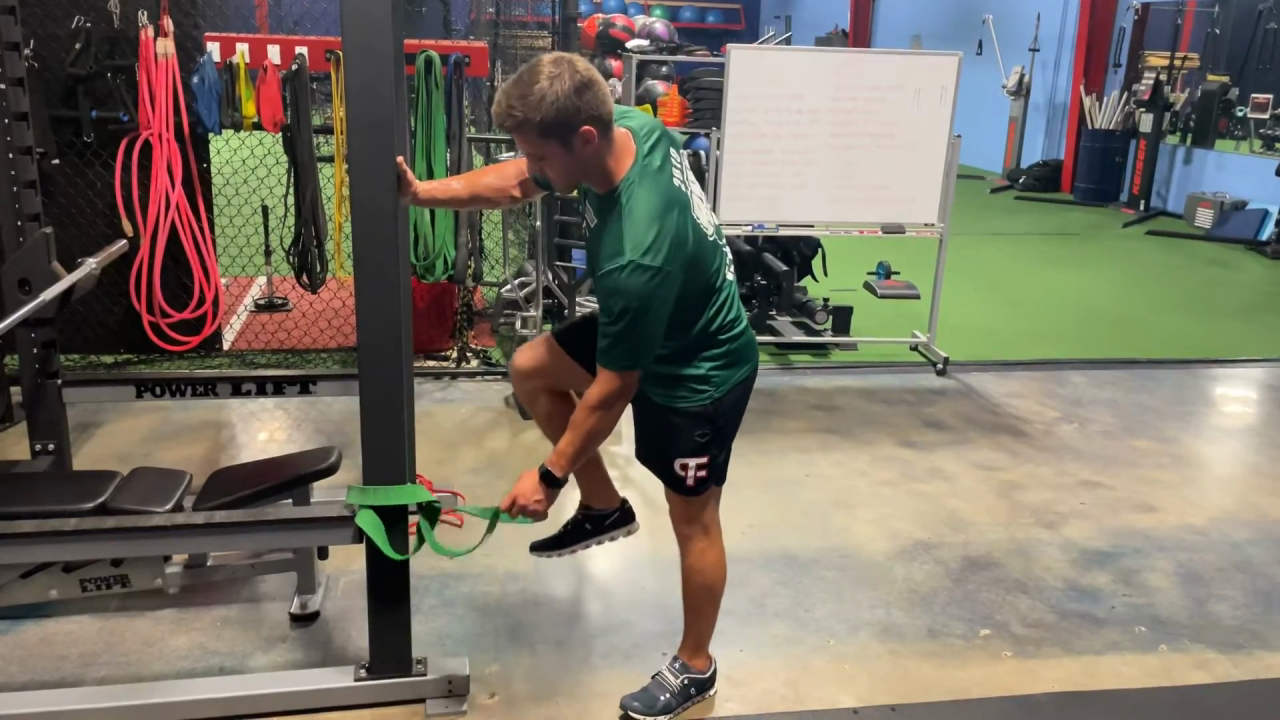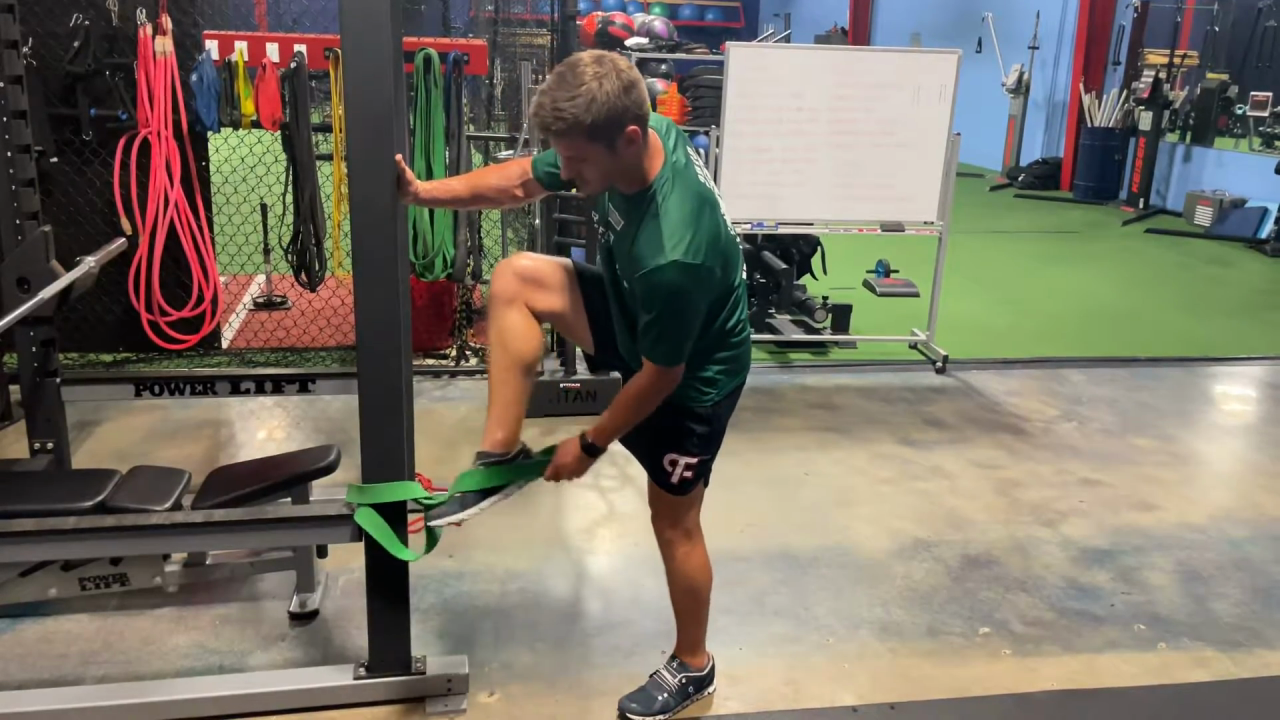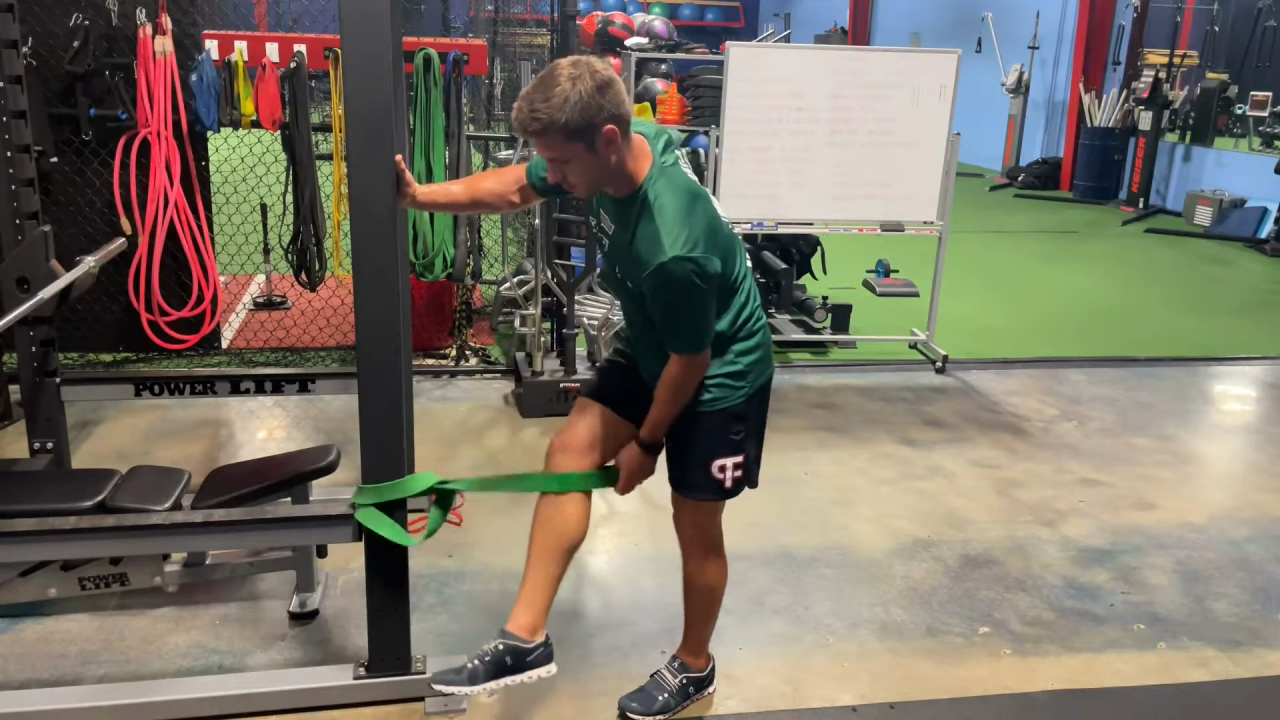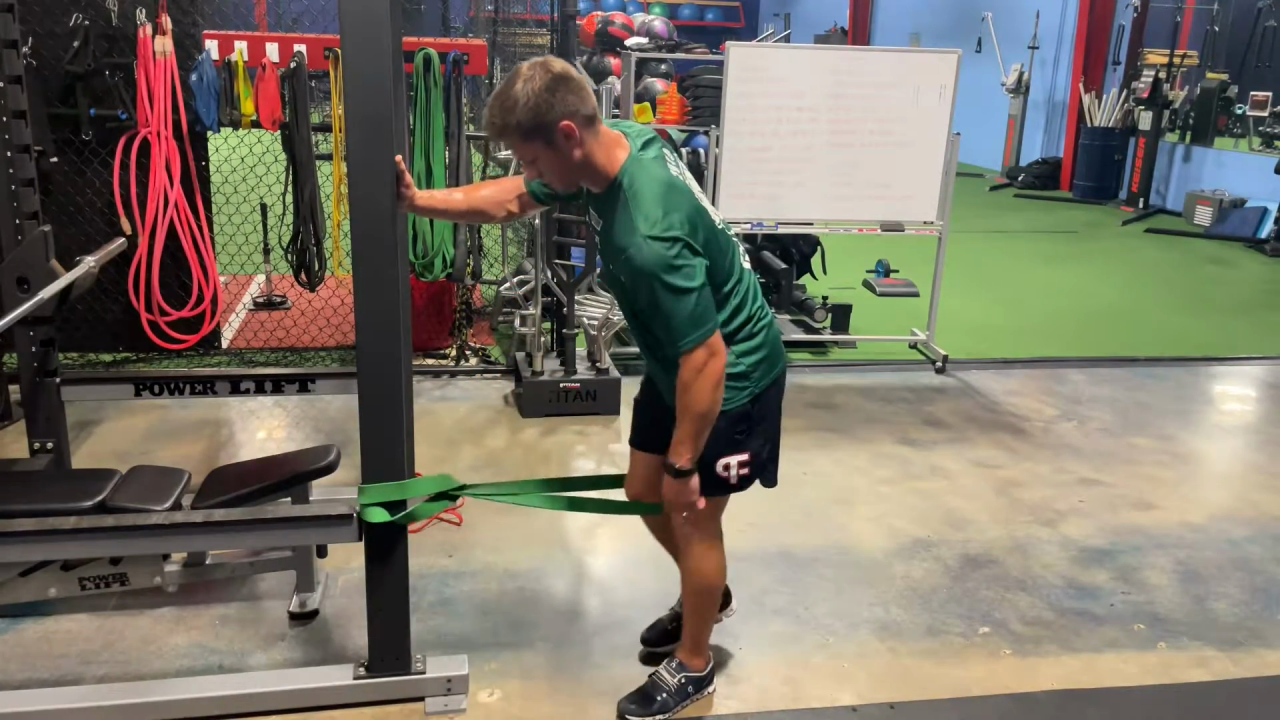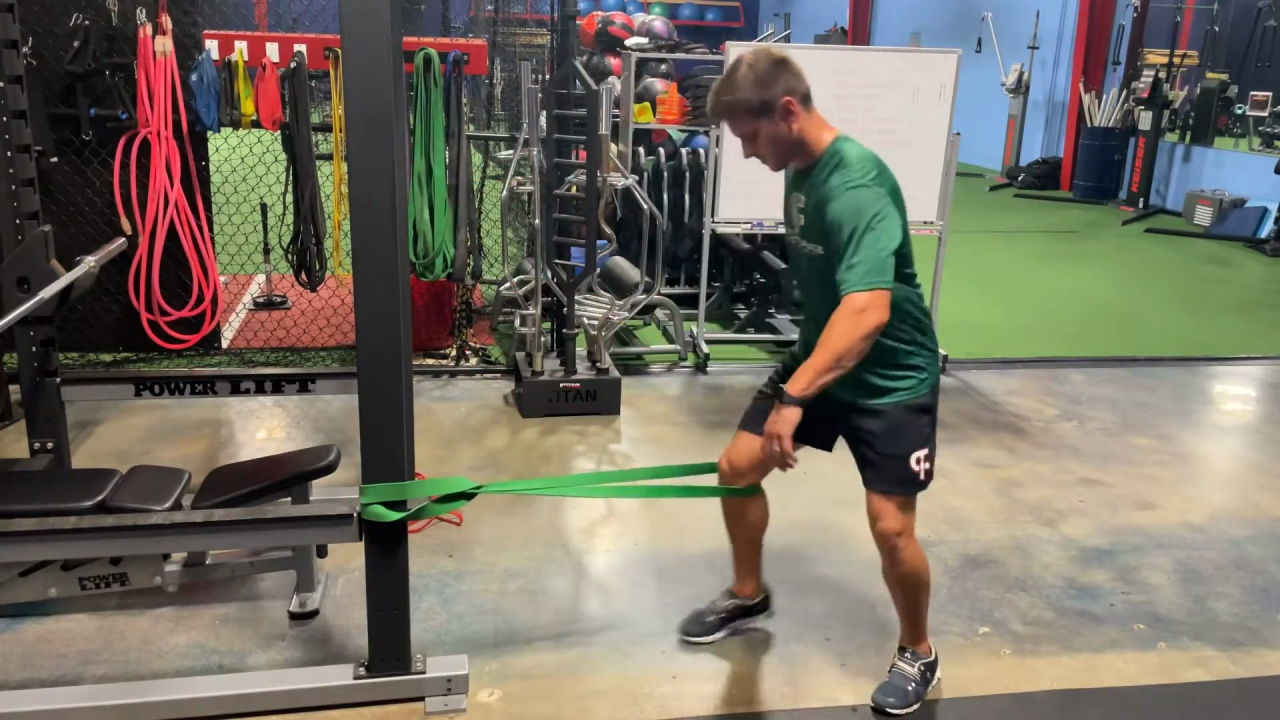
dt=1s
person 1, frame 1
left shoulder: (635, 258)
right shoulder: (629, 127)
left elbow: (613, 389)
right elbow: (516, 184)
left wrist: (550, 476)
right wrist: (424, 192)
left hip: (700, 371)
right hip: (654, 331)
left knee: (692, 519)
right knee: (529, 369)
left ankle: (695, 666)
right ankle: (604, 507)
person 1, frame 2
left shoulder: (674, 255)
right shoulder: (635, 135)
left elbow: (660, 375)
right elbow: (521, 180)
left wrist: (589, 445)
right wrist: (424, 191)
left hip: (693, 374)
right hip: (635, 315)
left knee: (672, 521)
right knee: (514, 278)
left ankle: (693, 666)
right ankle: (501, 456)
person 1, frame 3
left shoulder: (673, 248)
right shoulder: (618, 144)
left elbow: (689, 363)
right elbow: (514, 188)
left wrist: (644, 445)
right wrist: (421, 195)
left hip: (719, 375)
right hip: (649, 349)
left knee: (695, 524)
right knee: (567, 452)
left ankle: (693, 666)
right ankle: (525, 638)
person 1, frame 4
left shoulder: (648, 235)
right shoulder: (617, 140)
left elbow: (706, 359)
right elbow: (511, 199)
left wrist: (683, 466)
right wrist: (418, 200)
left hip: (732, 374)
right hip: (672, 360)
left knee: (694, 515)
right knee: (644, 493)
left ankle: (692, 664)
right ankle: (708, 597)
person 1, frame 5
left shoulder: (857, 191)
right shoulder: (801, 171)
left elbow: (868, 313)
left wrist: (794, 399)
left hip: (893, 378)
right hip: (822, 358)
left knee: (891, 525)
right knee: (737, 465)
left ankle: (917, 651)
right ankle: (747, 593)
